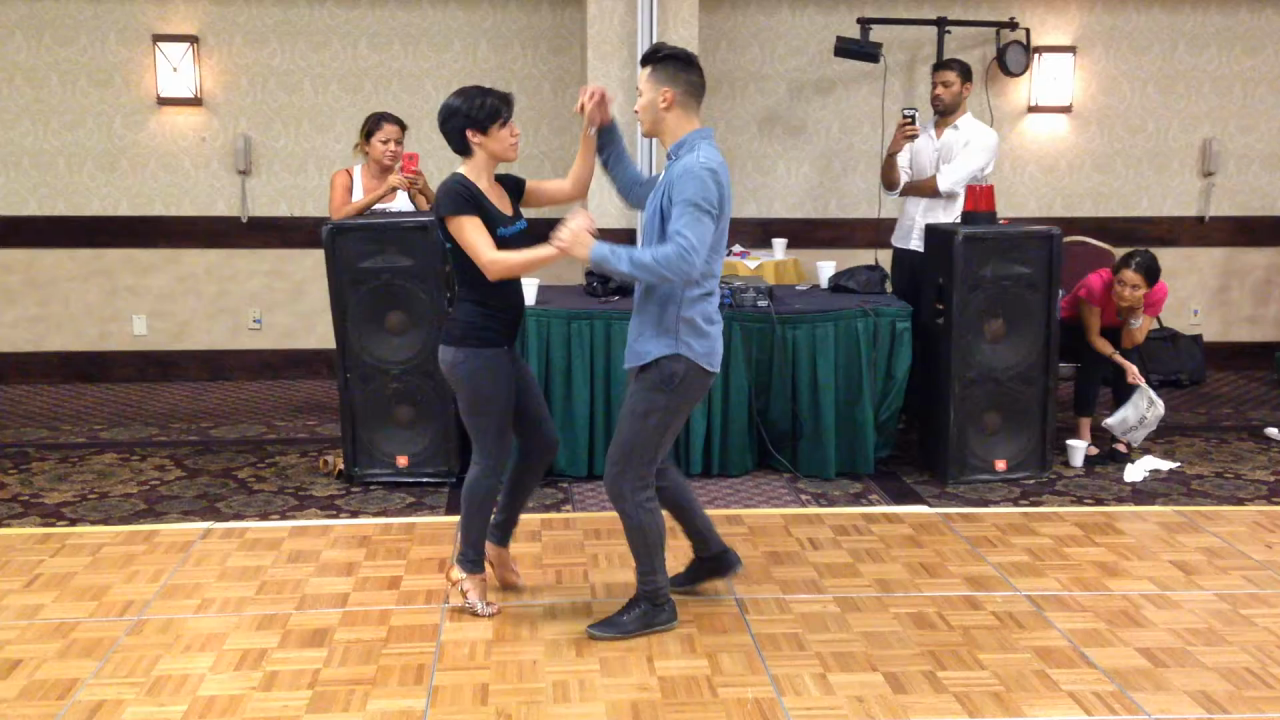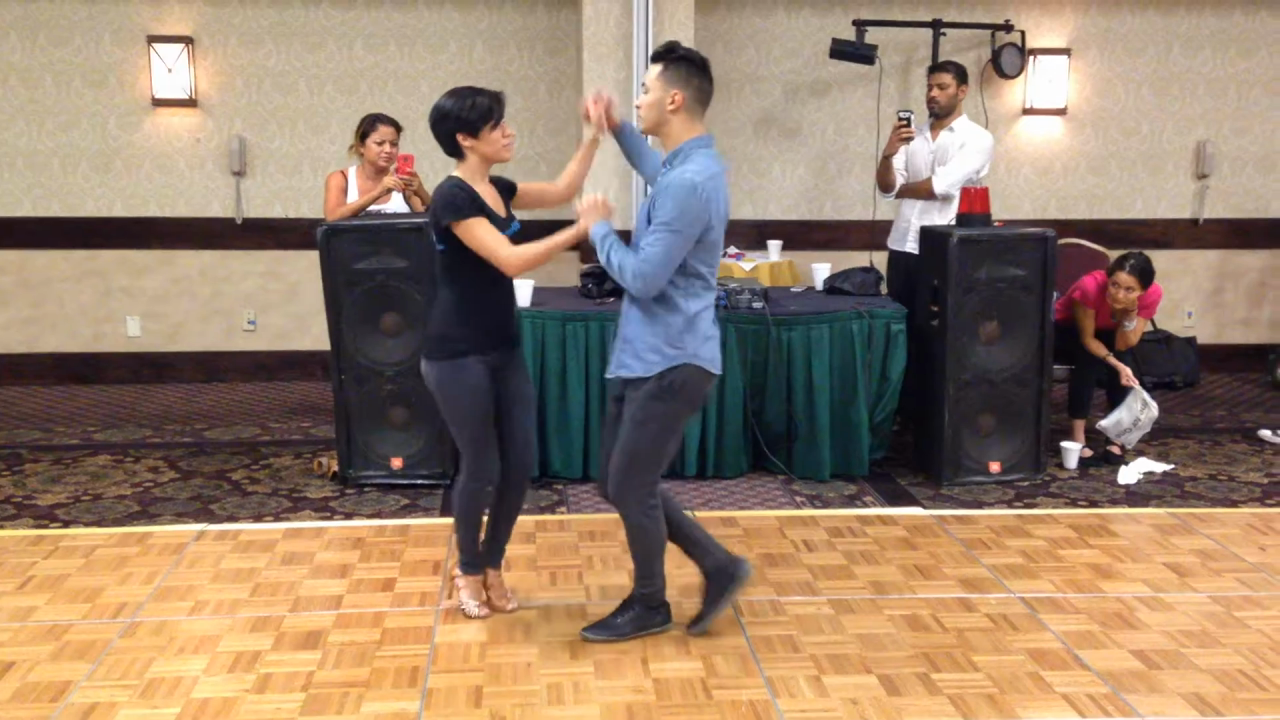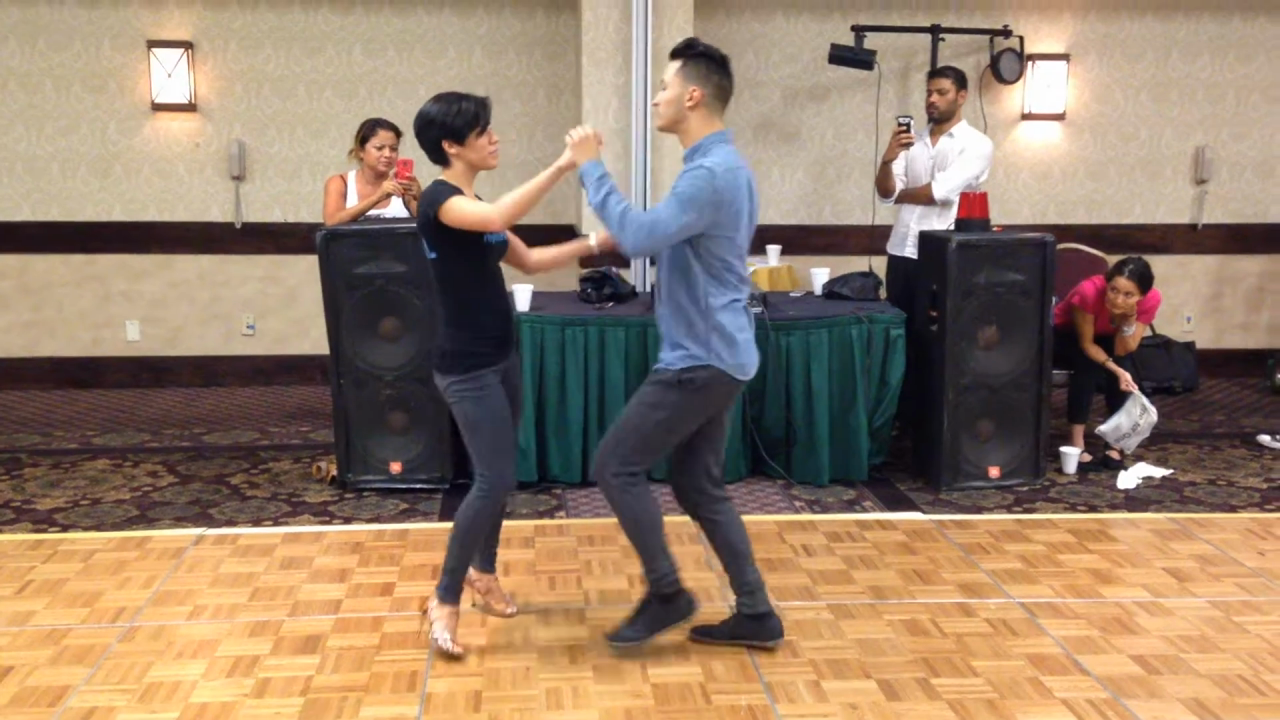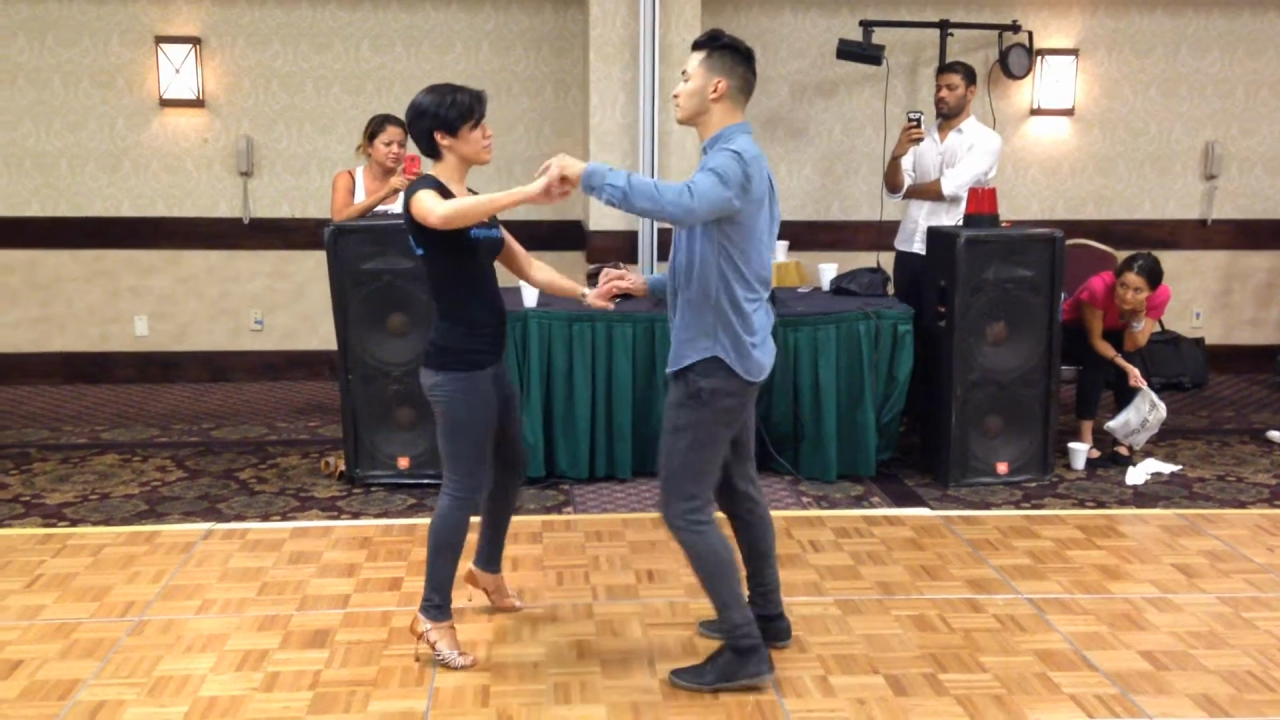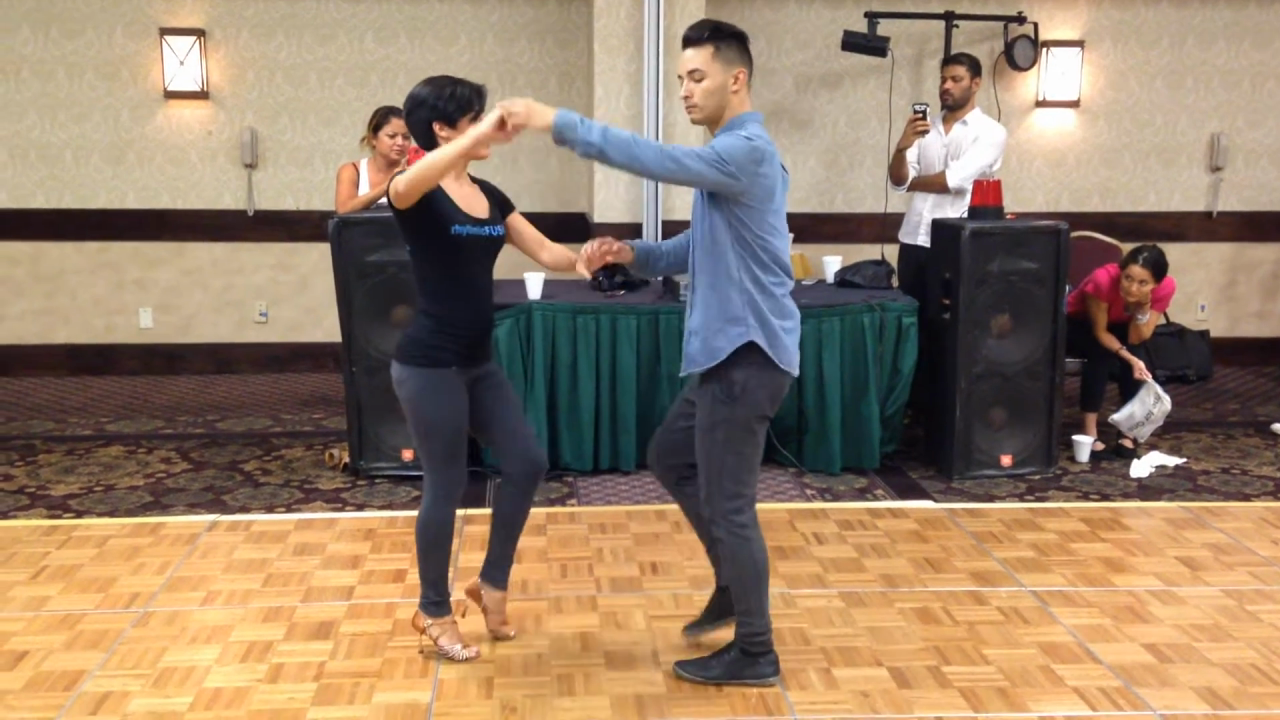
dt=0.3s
person 1, frame 1
left shoulder: (697, 169)
right shoulder: (684, 165)
left elbow: (684, 262)
right elbow: (640, 194)
left wrist: (597, 251)
right wrist: (605, 133)
left hip: (677, 352)
right hip: (662, 347)
left knee: (625, 477)
right knee: (647, 463)
left ankle: (653, 601)
right ankle: (711, 552)
person 1, frame 2
left shoulder: (692, 182)
right shoulder: (682, 167)
left elbow: (643, 278)
left wrist: (600, 229)
right wrist: (618, 131)
left hip: (673, 361)
right hip: (644, 358)
left knee: (631, 485)
right knee: (621, 482)
left ankle: (649, 604)
right ankle: (716, 567)
person 1, frame 3
left shoulder: (713, 172)
right shoulder: (717, 164)
left elbow: (641, 233)
left wrist: (591, 171)
right wrist: (648, 245)
left hip: (701, 359)
right hip: (721, 354)
left knee: (615, 465)
right knee: (701, 486)
left ankle: (664, 594)
right ankle: (755, 615)
person 1, frame 4
left shoulder: (734, 160)
right shoulder: (733, 159)
left elbow: (678, 204)
left wrist: (589, 175)
right wrist: (650, 285)
left hip: (713, 359)
right hip: (733, 355)
left knee: (684, 507)
right knee: (736, 490)
left ankle: (744, 649)
right ankle: (767, 615)
person 1, frame 5
left shoulder: (747, 151)
right shoulder: (732, 156)
left elbow: (656, 160)
right elbow: (697, 250)
left wrist: (560, 123)
right wrist: (632, 253)
left hip: (747, 355)
right hip: (726, 352)
left knee: (726, 504)
right knee: (670, 464)
left ankle: (754, 651)
right ankle: (735, 592)
person 2, frame 1
left shoulder: (506, 187)
right shoulder: (456, 193)
left elbow: (575, 189)
right elbow: (491, 263)
left wrist: (591, 132)
right wrist: (560, 247)
left hip: (499, 345)
right hip: (474, 348)
left knee: (541, 442)
right knee: (492, 456)
left ankle: (496, 542)
right ankle: (468, 567)
person 2, frame 2
left shoulder: (495, 189)
right shoulder: (453, 197)
left elbow: (563, 190)
right elbow: (512, 261)
left wrist: (593, 137)
right wrist: (583, 229)
left hip: (504, 351)
right hip: (456, 356)
left knee: (519, 463)
right knee: (480, 466)
left ankle: (490, 566)
right ankle: (467, 568)
person 2, frame 3
left shoulder: (479, 207)
right shoulder: (439, 200)
left elbow: (524, 257)
right elbow: (498, 217)
left wrist: (590, 244)
right wrist: (560, 167)
left hip: (499, 358)
right hip: (466, 367)
left knee: (500, 473)
right knee: (492, 481)
left ankle: (482, 571)
right ankle: (444, 600)
person 2, frame 4
left shoulder: (475, 203)
right shoulder: (424, 194)
left elbow: (526, 266)
right elbow: (445, 219)
left wrist: (586, 294)
right wrist: (531, 193)
left hip: (486, 361)
right hip: (456, 366)
left knee: (510, 467)
right knee: (464, 487)
left ankle: (486, 568)
right ankle: (433, 617)
person 2, frame 5
left shoulder: (490, 197)
right shoulder: (416, 195)
left elbow: (545, 251)
right elbow: (414, 178)
left wrist: (583, 258)
right wrist: (483, 132)
left hip: (481, 361)
right hip: (428, 363)
left knee: (527, 464)
right knee: (446, 486)
left ankle: (491, 585)
right ankle: (433, 612)
person 3, frame 1
left shoulder: (982, 136)
right shoulder: (918, 132)
left elbow: (946, 183)
right elbow: (890, 185)
left wrist: (905, 186)
right wrist: (892, 152)
right hip: (906, 245)
right ankle: (909, 405)
person 3, frame 2
left shoulder: (977, 138)
right shoulder: (913, 135)
left elbow: (942, 186)
right elbow: (885, 189)
left wrist: (900, 188)
right wrist: (887, 155)
right hip: (902, 247)
right ankle: (904, 406)
person 3, frame 3
left shoulder: (977, 144)
right shoulder: (913, 140)
left elbow: (941, 191)
right elbow: (885, 193)
left wrist: (899, 194)
right wrist: (887, 160)
right hip: (901, 252)
right ankle: (904, 413)
person 3, frame 4
left shoulder: (986, 139)
right shoulder: (921, 135)
left elbow: (950, 187)
right elbow: (893, 189)
left wrist: (909, 190)
right wrist: (897, 155)
right hip: (909, 247)
right knee: (908, 331)
right ankle: (911, 409)
person 3, frame 5
left shoulder: (991, 132)
right shoulder: (925, 127)
left elbow: (956, 180)
right elbow: (897, 181)
left wrist: (912, 182)
right wrist: (902, 147)
right hip: (913, 240)
person 4, frame 1
left shoulder: (1158, 292)
right shoulder: (1095, 284)
left elbow: (1129, 344)
right elbow: (1092, 337)
left wrist: (1137, 310)
right wrist: (1123, 363)
left hip: (1113, 332)
right hip: (1072, 330)
left knee: (1129, 355)
right knee: (1095, 356)
right ankle: (1083, 436)
person 4, frame 2
left shoulder: (1152, 294)
right shoulder: (1090, 286)
left elbow: (1123, 346)
right elbow: (1086, 338)
left wrist: (1131, 312)
right wrist: (1116, 365)
left hip: (1106, 334)
right hip: (1066, 332)
left knee: (1123, 358)
right knee: (1090, 359)
right ankle: (1077, 438)
person 4, frame 3
left shoulder: (1151, 299)
right shoulder: (1089, 291)
left elbow: (1123, 351)
right elbow: (1086, 344)
left wrist: (1130, 317)
right wrist: (1116, 370)
left hip: (1106, 339)
right hip: (1064, 337)
left knee: (1123, 363)
right knee: (1089, 364)
right ankle: (1077, 443)
person 4, frame 4
left shoulder: (1160, 295)
right shoulder: (1098, 287)
left elbow: (1131, 346)
right elbow: (1094, 339)
left wrist: (1139, 313)
right wrist: (1125, 366)
left hip: (1114, 335)
right hip: (1073, 333)
left knee: (1131, 358)
right knee: (1097, 360)
right ankle: (1085, 440)
person 4, frame 5
left shoulder: (1165, 288)
right shoulder: (1103, 279)
left elbow: (1136, 340)
right elbow: (1099, 332)
left wrist: (1144, 306)
right wrist: (1130, 358)
left hip: (1119, 327)
right hip: (1078, 325)
left knee: (1136, 350)
right knee: (1102, 352)
right ankle: (1089, 432)
